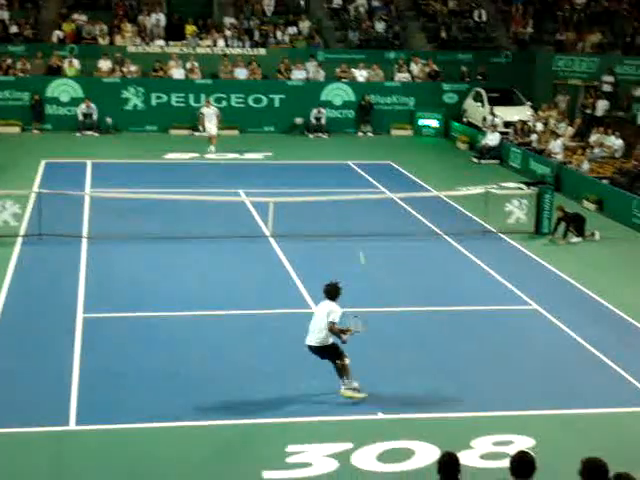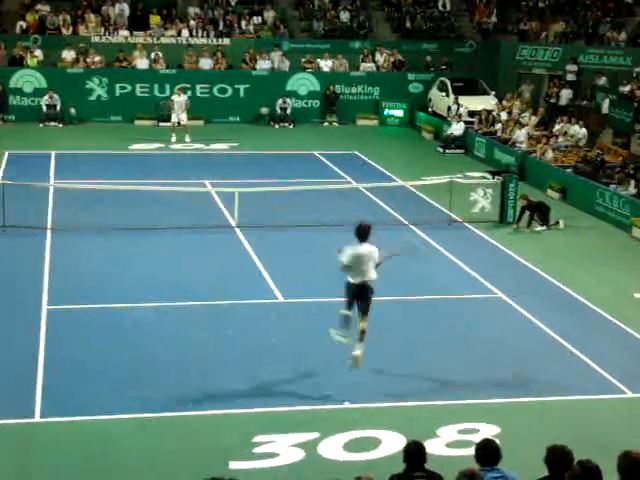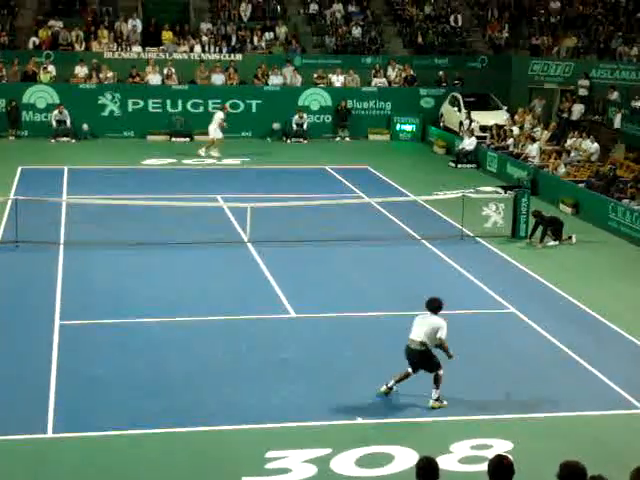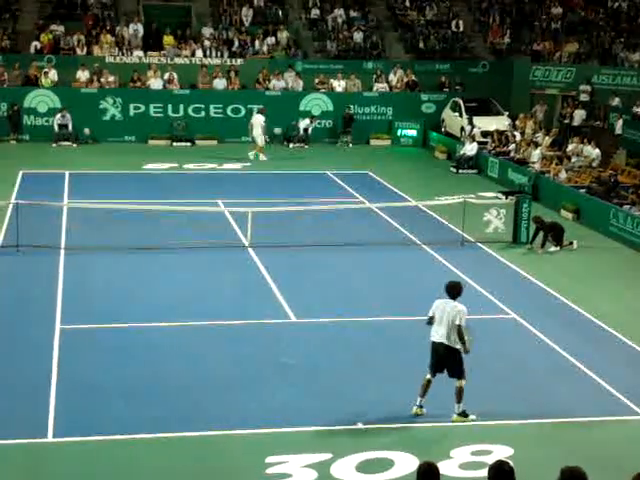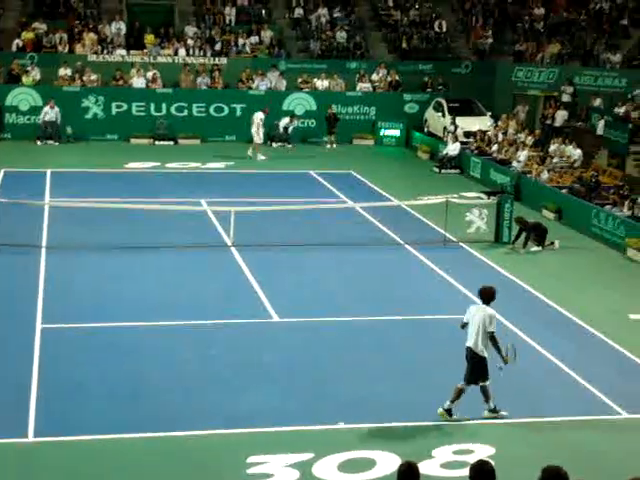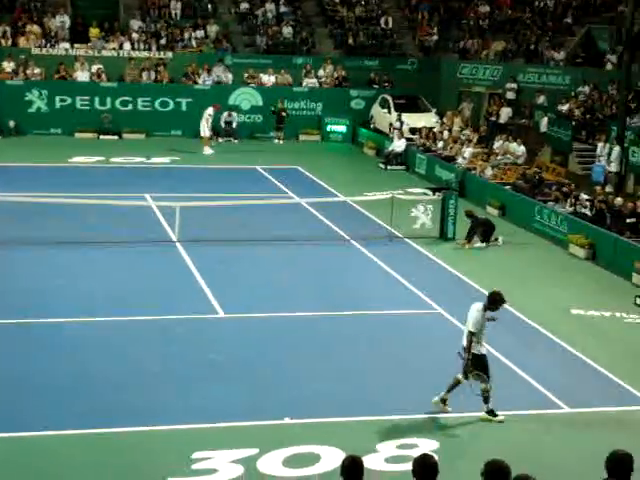
dt=0.7s
person 1, frame 1
left shoulder: (321, 306)
right shoulder: (335, 309)
right elbow: (331, 328)
left wrist: (342, 330)
right wrist: (342, 337)
left hip: (310, 342)
right hip: (323, 343)
left knee: (336, 358)
right knee: (344, 359)
left ankle: (345, 386)
right ankle: (349, 388)
person 1, frame 2
left shoulder: (350, 250)
right shoulder: (373, 249)
left elbow: (344, 268)
right elbow: (376, 264)
left hip: (352, 284)
right hip: (366, 286)
left knee: (347, 309)
right knee: (363, 318)
left ankle: (341, 333)
right ankle: (358, 350)
person 1, frame 3
left shoulder: (418, 318)
right shoulder: (441, 323)
right elbow: (441, 342)
right wrist: (448, 353)
left hip: (409, 349)
right hip: (421, 352)
left knee: (413, 369)
right knee: (438, 369)
left ankle: (388, 386)
right ankle: (435, 399)
person 1, frame 4
left shoulder: (438, 303)
right shoulder: (461, 309)
left elbow: (429, 321)
right elbow: (459, 330)
right wrist: (465, 346)
left hip: (436, 343)
right hip: (451, 347)
left knee: (431, 374)
right knee: (460, 379)
left ankle: (418, 405)
right ankle: (459, 413)
person 1, frame 5
left shoulder: (472, 308)
right shoulder: (490, 313)
left elbow: (463, 325)
right elbow: (492, 337)
right wrist: (502, 355)
left hip: (470, 347)
right hip: (478, 351)
left knee: (484, 379)
right knee: (466, 382)
left ankle: (491, 409)
right ankle: (446, 408)
person 1, frame 6
left shoulder: (477, 305)
right shoulder: (478, 316)
right elbow: (470, 337)
left wrist: (488, 319)
right wrist: (468, 357)
left hip: (477, 348)
right hip: (476, 350)
left knee: (464, 375)
right knee: (485, 379)
left ankle: (442, 398)
right ankle: (488, 411)
